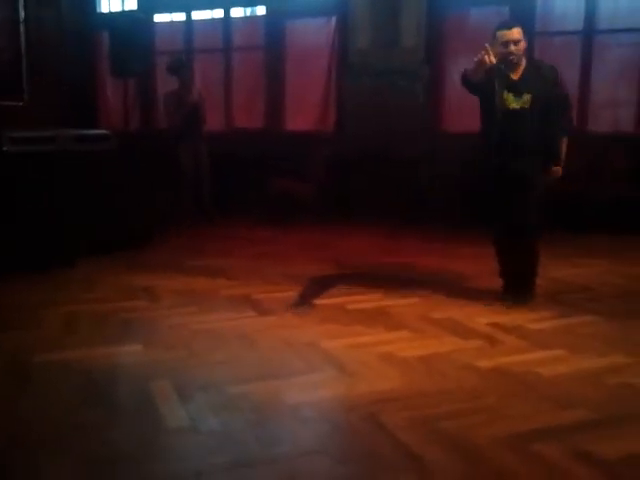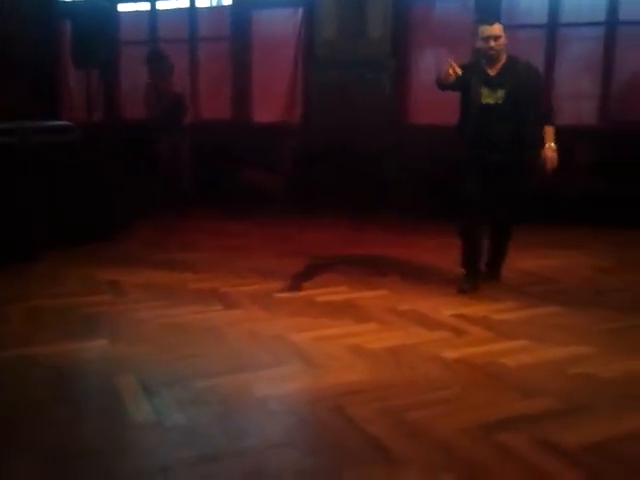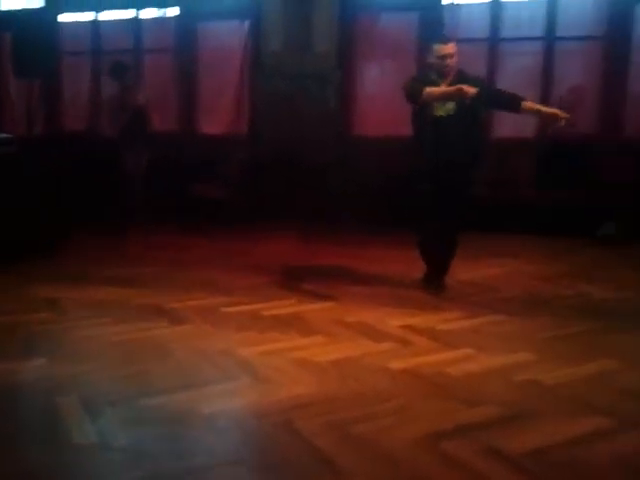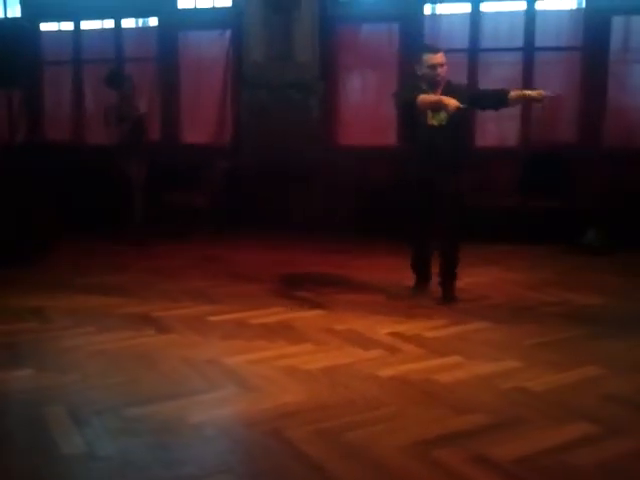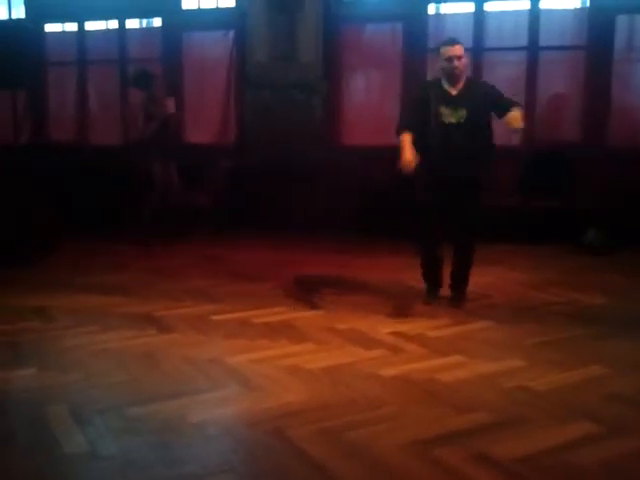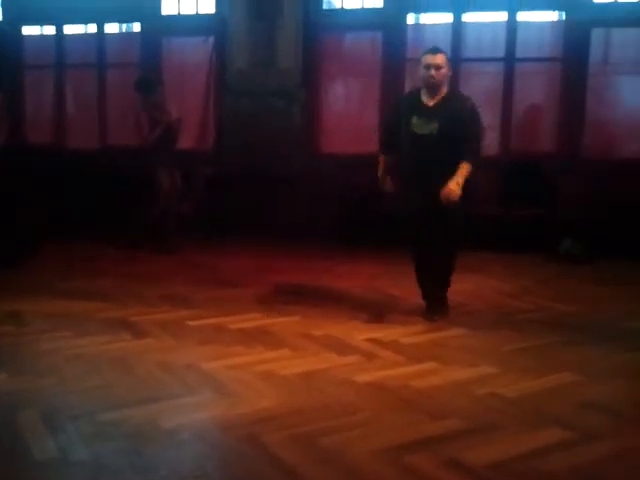
dt=0.3s
person 1, frame 1
left shoulder: (546, 74)
right shoulder: (490, 76)
left elbow: (561, 118)
right elbow: (469, 80)
left wrist: (557, 159)
right wrist: (479, 64)
left hip: (534, 163)
right hip: (500, 163)
left knee: (528, 223)
right knee: (503, 225)
left ankle: (526, 283)
right ankle: (510, 282)
person 1, frame 2
left shoulder: (525, 72)
right shoulder: (470, 71)
left elbow: (543, 109)
right elbow: (443, 81)
left wrist: (548, 144)
right wrist: (448, 74)
left hip: (511, 158)
right hip: (476, 157)
left knee: (503, 216)
right knee: (471, 214)
left ankle: (493, 268)
right ankle: (470, 272)
person 1, frame 3
left shoulder: (473, 83)
right shoulder: (419, 82)
left elbow: (505, 99)
right elbow: (415, 95)
left wrist: (542, 110)
right wrist: (450, 90)
left hip: (459, 167)
right hip: (429, 166)
left knee: (450, 223)
right knee: (428, 221)
left ankle: (439, 274)
right ankle: (432, 269)
person 1, frame 4
left shoulder: (460, 92)
right shoulder: (409, 93)
left elbow: (495, 97)
right elbow: (410, 102)
left wrist: (525, 94)
right wrist: (438, 99)
left hip: (449, 175)
right hip: (421, 175)
left knee: (449, 231)
right knee: (421, 229)
left ankle: (448, 284)
right ankle: (421, 278)
person 1, frame 5
left shoulder: (481, 90)
right shoulder: (424, 91)
left elbow: (501, 103)
right elbow: (405, 123)
left wrist: (515, 111)
right wrist: (407, 149)
left hip: (469, 176)
right hip: (435, 176)
left knee: (464, 234)
right knee: (432, 233)
left ankle: (459, 288)
right ankle: (432, 285)
person 1, frame 6
left shoulder: (462, 106)
right shoulder: (406, 103)
left elbow: (472, 149)
right elbow: (388, 140)
left wrist: (458, 179)
right wrist: (384, 172)
left hip: (445, 189)
right hip: (414, 188)
left knee: (444, 244)
right knee: (421, 246)
left ankle: (439, 296)
right ankle: (432, 299)
person 2, frame 1
left shoulder: (196, 94)
right shoulder: (171, 97)
left elbow: (203, 120)
right elbow: (173, 123)
left wrist: (197, 103)
right wrist: (187, 105)
left hip: (197, 139)
right hip: (182, 141)
left knee: (204, 176)
right knee: (188, 178)
left ankle: (205, 211)
right ankle: (190, 213)
person 2, frame 2
left shoulder: (174, 86)
right shoulder: (152, 88)
left elbow: (182, 110)
right elbow: (153, 115)
left wrist: (177, 96)
right wrist: (168, 97)
left hip: (177, 131)
right hip: (162, 134)
left knee: (182, 168)
right knee: (165, 170)
person 2, frame 3
left shoulder: (136, 98)
right shoulder: (114, 100)
left elbow: (145, 123)
right elbow: (114, 128)
left wrist: (141, 107)
right wrist: (131, 109)
left hip: (139, 144)
right hip: (126, 146)
left knee: (138, 180)
right knee: (133, 181)
left ankle: (137, 217)
right ankle: (133, 218)
person 2, frame 4
left shoulder: (135, 106)
right shoulder: (114, 110)
left elbow: (143, 132)
right elbow: (117, 136)
left wrist: (141, 118)
right wrist: (132, 119)
left hip: (138, 153)
right hip: (127, 155)
left knee: (138, 190)
right knee: (136, 190)
left ankle: (136, 227)
right ankle: (135, 229)
person 2, frame 5
left shoulder: (162, 105)
right shoulder: (142, 108)
left elbow: (171, 132)
right elbow: (143, 135)
left wrist: (170, 117)
right wrist: (159, 118)
left hip: (164, 152)
right hip: (151, 154)
left knee: (173, 187)
right knee: (157, 190)
person 2, frame 6
left shoulder: (165, 113)
right shoulder: (144, 114)
left elbow: (172, 139)
right elbow: (147, 141)
left wrist: (174, 124)
right wrist: (163, 124)
left hip: (168, 159)
right hip: (155, 161)
left knee: (175, 194)
right knee: (164, 195)
left ankle: (165, 238)
